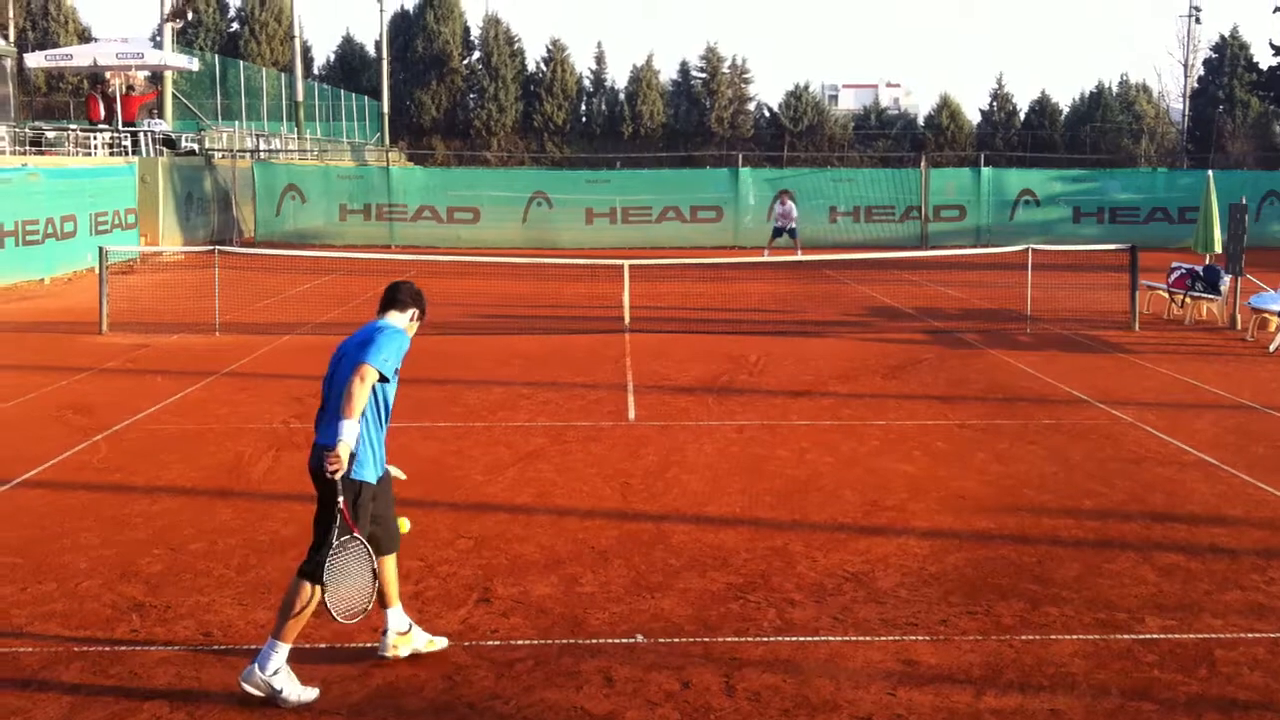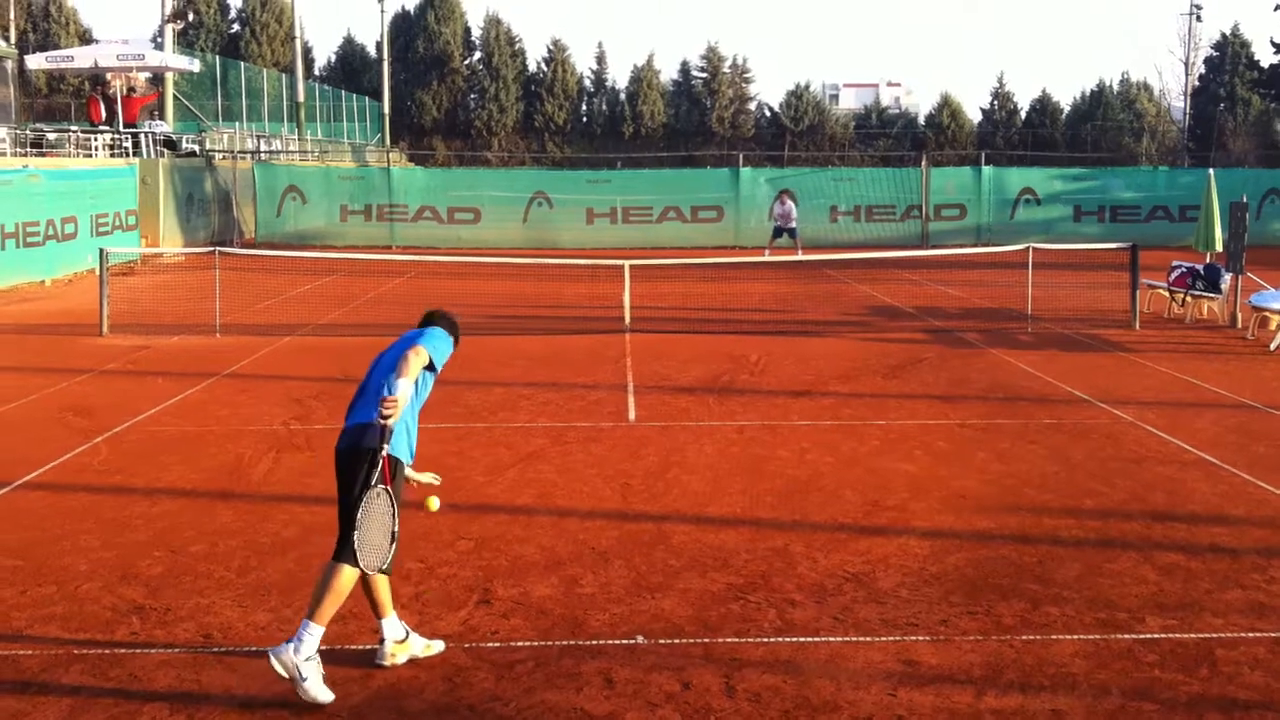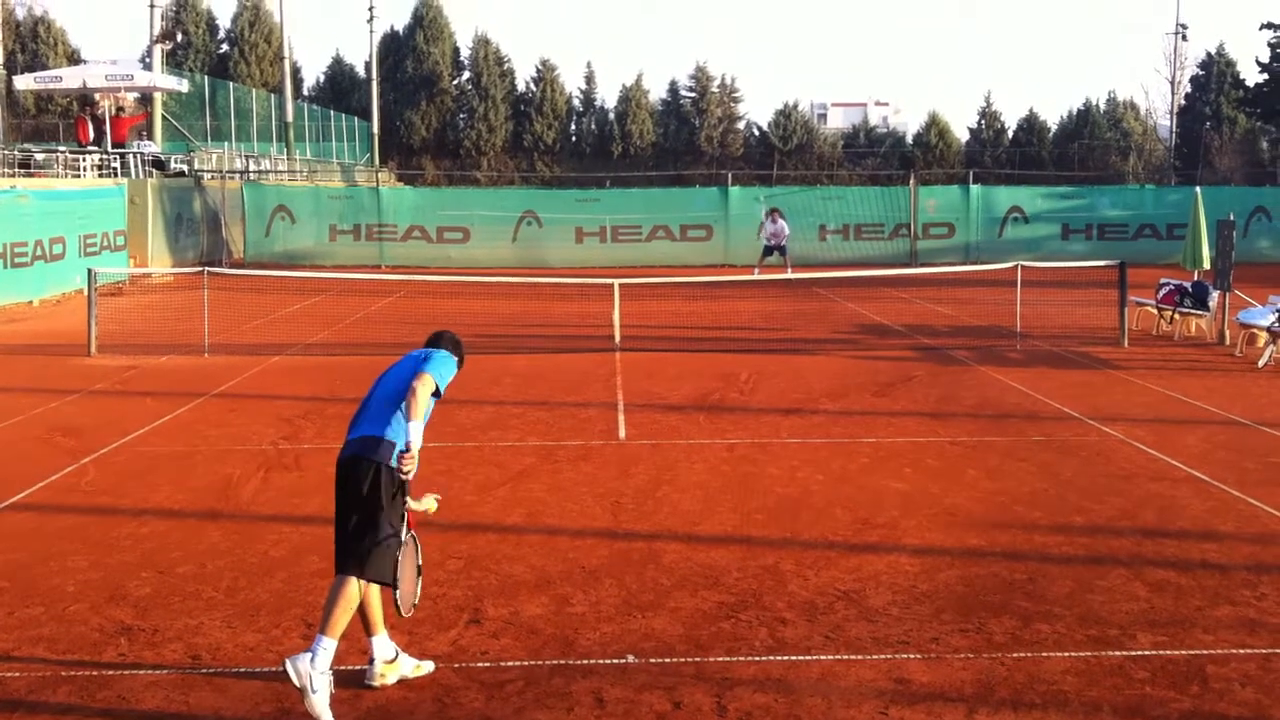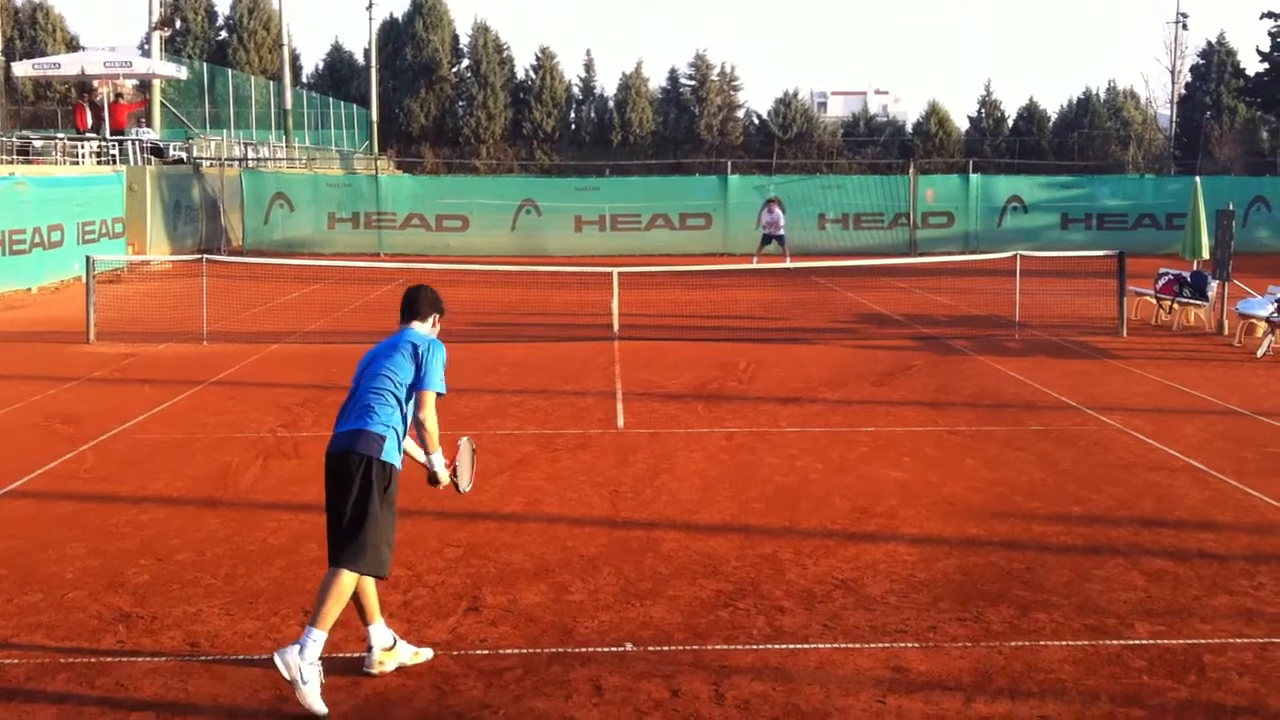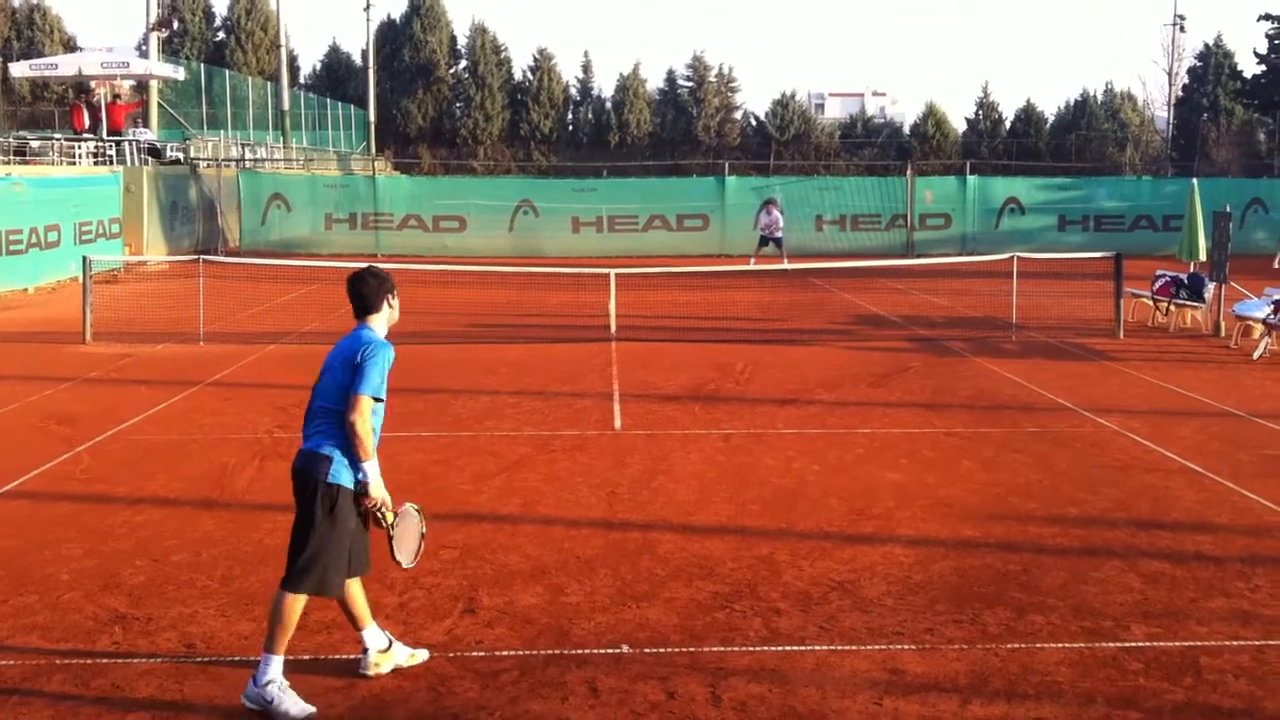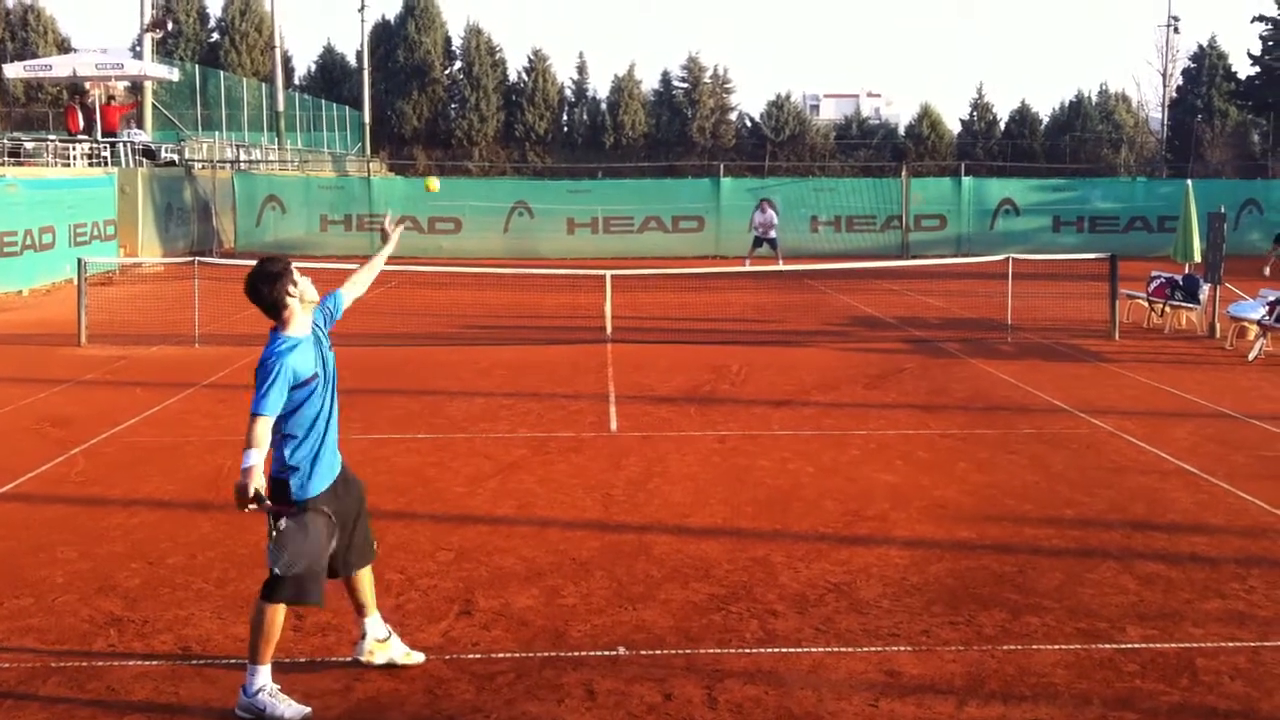
dt=0.5s
person 1, frame 1
left shoulder: (353, 340)
right shoulder: (393, 335)
right elbow: (361, 380)
right wrist: (346, 444)
left hip: (359, 464)
right hip: (349, 465)
left knee: (382, 539)
right knee: (323, 567)
left ankle: (398, 632)
right ankle: (267, 668)
person 1, frame 2
left shoulder: (397, 346)
right shoulder: (438, 337)
right elbow: (414, 357)
left wrist: (409, 472)
right wrist: (403, 392)
left hip: (354, 443)
right hip: (378, 446)
right knee: (357, 550)
left ankle: (395, 639)
right ankle: (301, 649)
person 1, frame 3
left shoulder: (401, 365)
right shoulder: (441, 359)
right elbow: (419, 390)
left wrist: (408, 499)
right wrist: (413, 444)
left hip: (353, 457)
right hip: (380, 458)
left knee: (363, 561)
right knee: (360, 566)
left ankle: (384, 658)
right ankle: (315, 663)
person 1, frame 4
left shoulder: (380, 350)
right shoulder: (430, 346)
right elbow: (423, 415)
left wrist: (421, 457)
right wrist: (437, 463)
left hip: (343, 449)
right hip: (371, 455)
left knee: (356, 554)
right knee: (354, 558)
left ankle: (383, 646)
right ankle: (304, 654)
person 1, frame 5
left shoulder: (350, 346)
right shoulder: (378, 349)
right elbow: (358, 418)
left wrist: (372, 483)
right wrist: (372, 476)
left hip: (329, 472)
right hip: (331, 473)
left knee: (346, 565)
right knee: (304, 576)
left ankle: (379, 649)
right ankle: (265, 682)
person 1, frame 6
left shoulder: (316, 322)
right shoulder: (280, 359)
left elbow: (352, 287)
right elbow: (260, 422)
left wrist: (387, 246)
right wrist: (252, 468)
left hip: (332, 474)
right hip: (301, 487)
left knee: (356, 553)
right knee: (283, 585)
left ankle: (375, 638)
